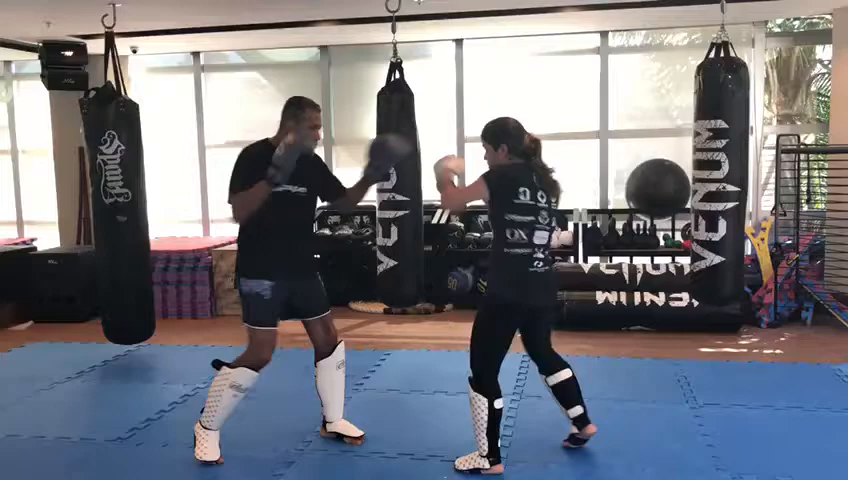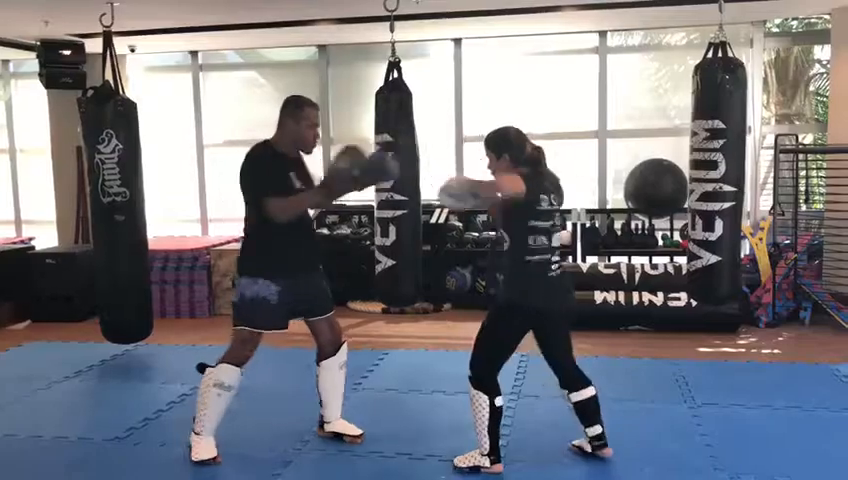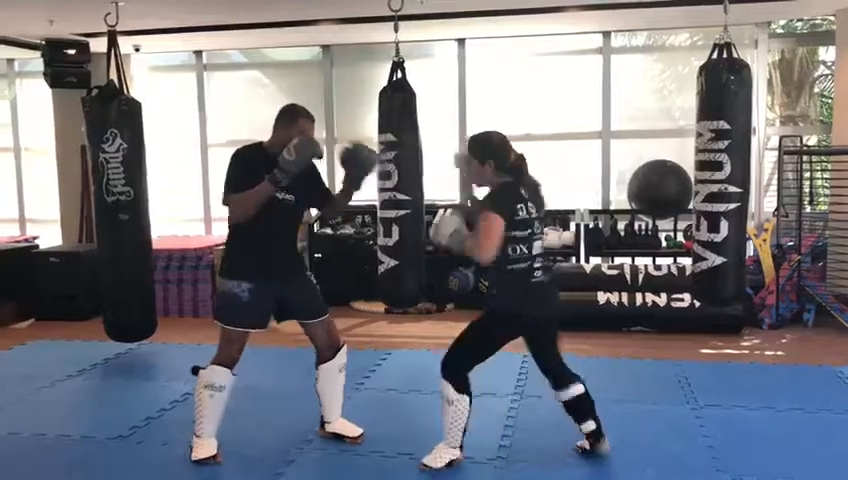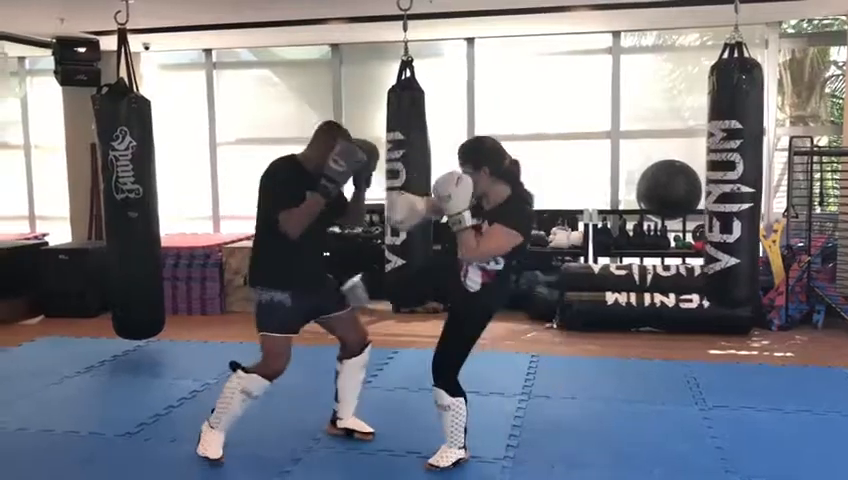
dt=0.4s
person 1, frame 1
left shoulder: (310, 162)
right shoulder: (254, 157)
left elbow: (344, 200)
right elbow: (240, 213)
left wrist: (371, 177)
right wrist: (274, 174)
left hip: (301, 269)
right hip: (261, 272)
left knee: (328, 340)
right knee: (262, 352)
left ankle: (333, 421)
right ankle: (207, 427)
person 1, frame 2
left shoulder: (295, 160)
right shoulder: (260, 159)
left elbow: (310, 203)
right elbow: (279, 211)
left wrist: (328, 188)
right wrist: (324, 190)
left hip: (304, 267)
right hip: (264, 273)
left knee: (332, 340)
right knee: (240, 353)
left ankle: (330, 420)
right ankle: (201, 436)
person 1, frame 3
left shoulder: (305, 168)
right shoulder: (247, 159)
left elbow: (332, 209)
right elbow: (237, 210)
left wrist: (353, 182)
right wrist: (279, 174)
left hip: (290, 271)
right hip: (246, 273)
left knee: (330, 342)
right knee: (229, 354)
left ankle: (332, 420)
right ankle: (203, 437)
person 1, frame 4
left shoulder: (321, 177)
right shoulder: (282, 173)
left elbow: (351, 220)
right elbow: (291, 227)
left wrist: (361, 185)
right wrist: (328, 188)
left hip: (313, 275)
right hip: (276, 282)
left knee: (357, 340)
right knee: (274, 363)
left ankle: (342, 418)
right ankle: (213, 430)
person 2, frame 1
left shoulder: (505, 177)
right shoulder: (546, 181)
left elbow: (452, 202)
left wrist: (445, 173)
left hip: (507, 293)
right hip: (541, 289)
left knee: (483, 371)
right knee: (544, 353)
left ankle: (489, 457)
right ankle: (582, 423)
person 2, frame 2
left shoulder: (528, 184)
right shoulder: (549, 186)
left elbow: (499, 185)
left wrist: (464, 185)
right wrist: (486, 195)
left hip: (520, 298)
right hip: (555, 294)
left knee: (483, 373)
right knee: (565, 368)
left ankle: (490, 457)
right ankle: (598, 441)
person 2, frame 3
left shoulder: (498, 201)
right shoulder: (525, 189)
left elbow: (484, 253)
left wrist: (454, 235)
left hip: (512, 305)
right hip: (540, 299)
left knee: (454, 367)
right knee: (555, 370)
left ankle: (451, 448)
right ankle: (596, 438)
person 2, frame 4
left shoulder: (516, 214)
right shoulder: (482, 198)
left elbow: (472, 253)
right elbow: (444, 206)
left wrist: (459, 211)
right wrist: (422, 207)
left hip: (479, 299)
right hip: (460, 284)
left knee: (444, 371)
left ankle: (456, 448)
